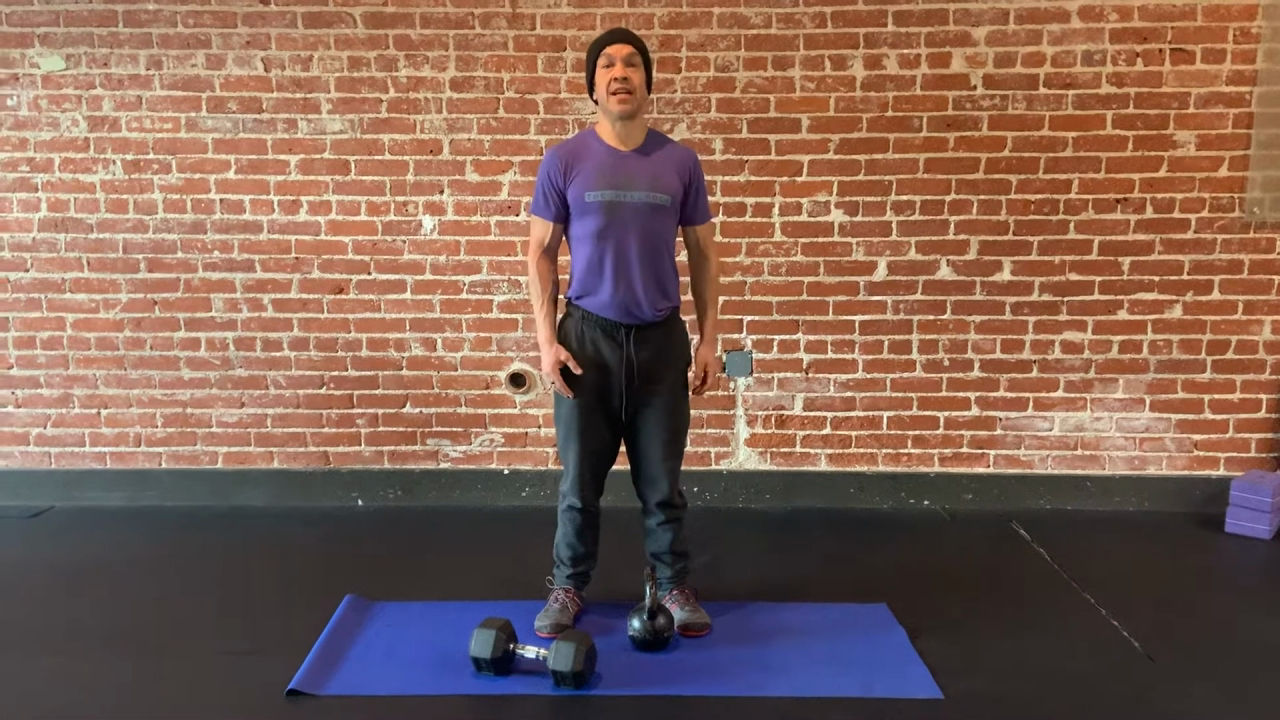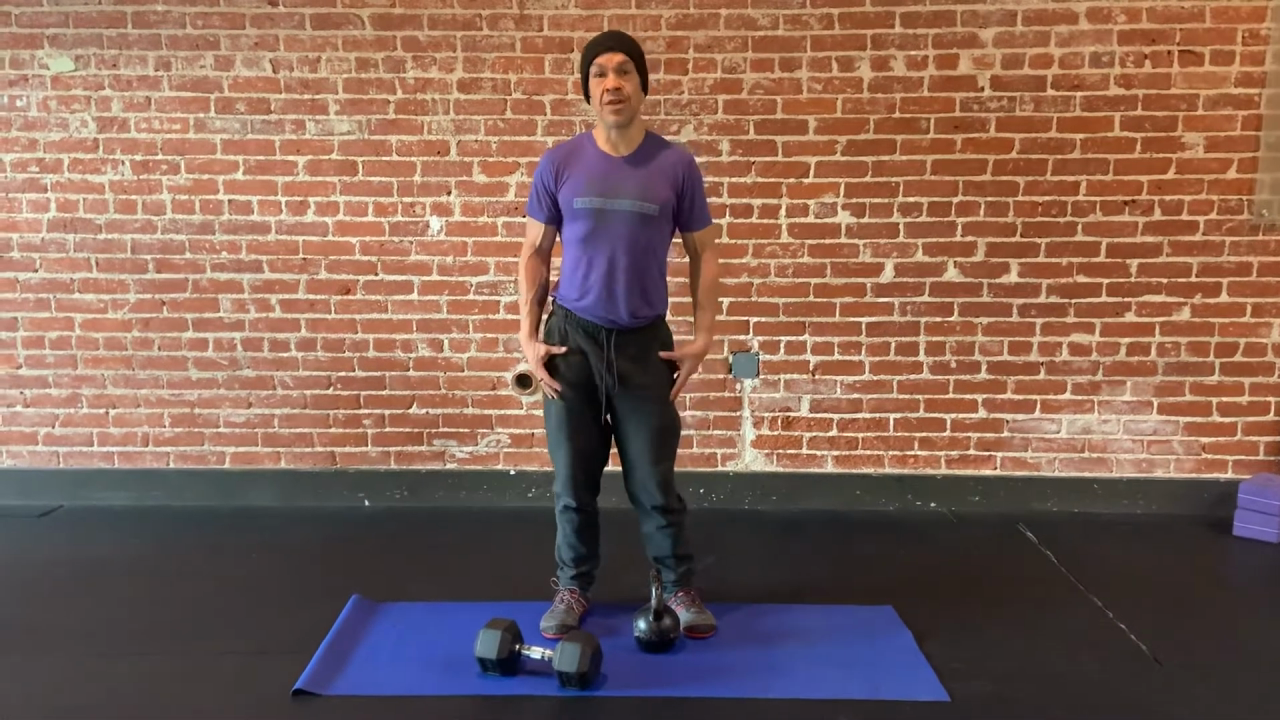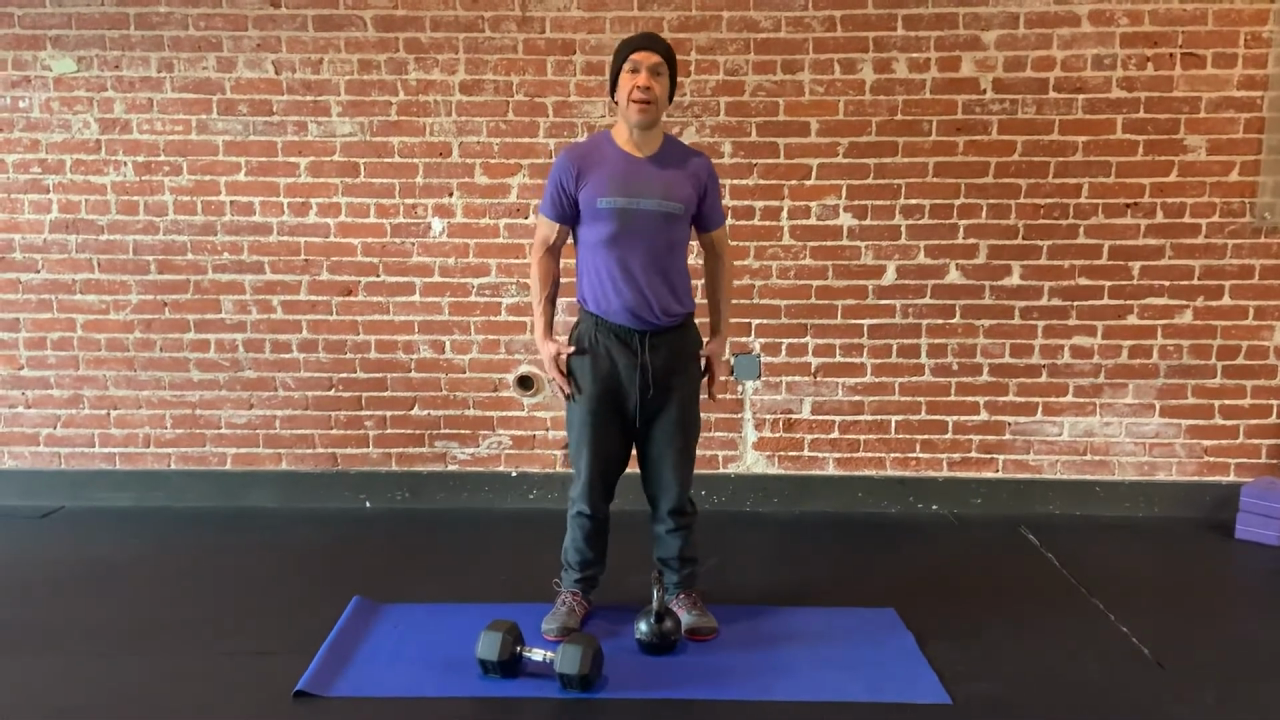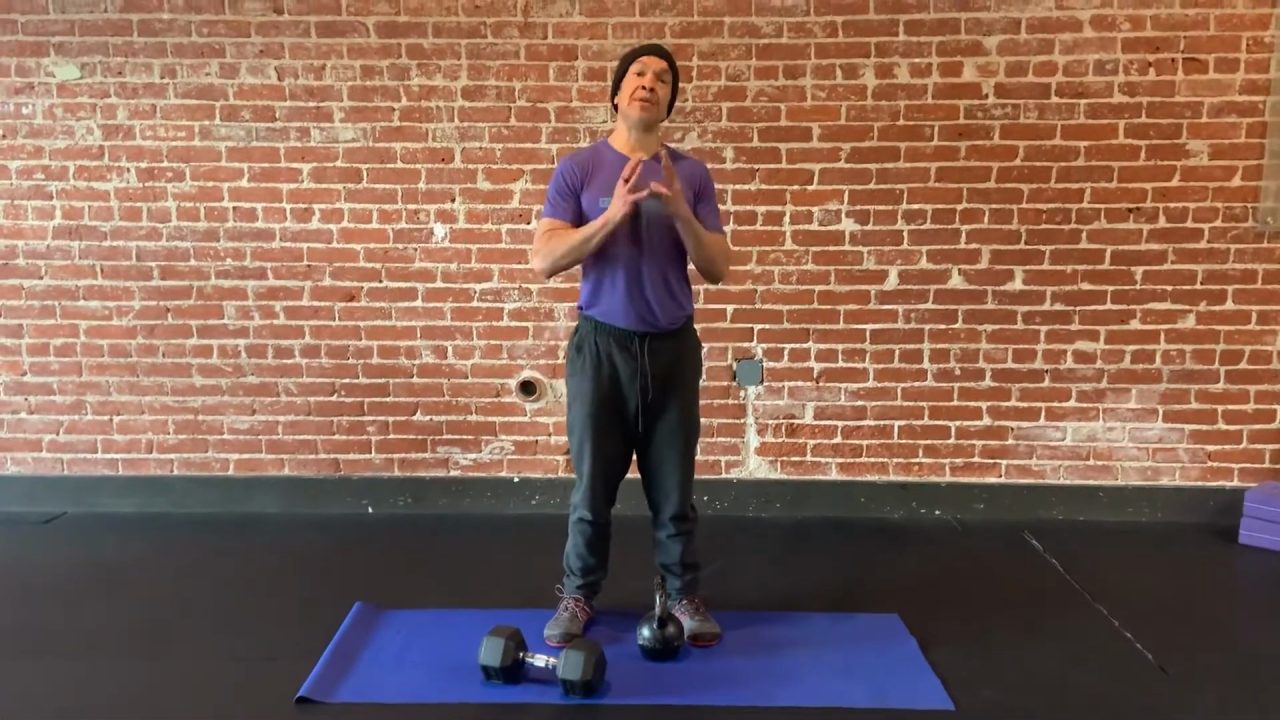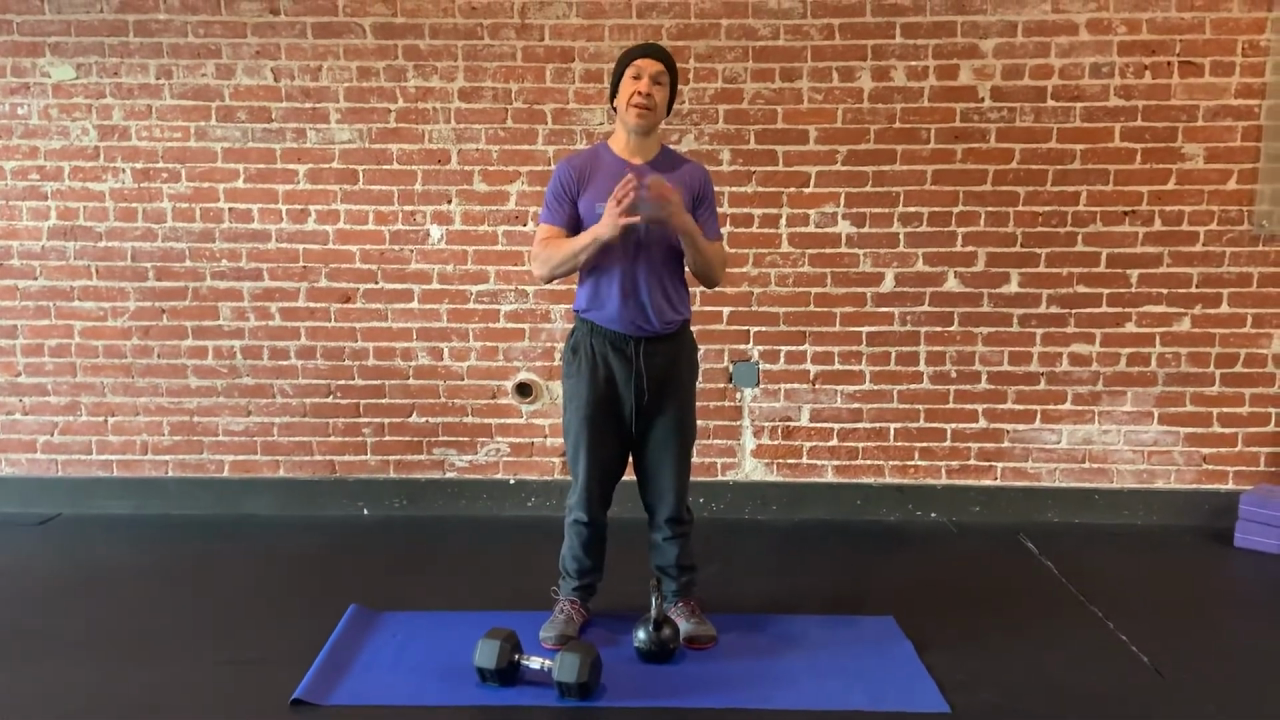
dt=1s
person 1, frame 1
left shoulder: (680, 161)
right shoulder: (564, 161)
left elbow: (702, 252)
right elbow: (541, 252)
left wrist: (708, 339)
right wrist: (547, 340)
left hip: (660, 338)
right hip: (587, 336)
left knee: (661, 479)
right knee: (579, 477)
left ankle: (674, 585)
right ankle: (568, 587)
person 1, frame 2
left shoulder: (676, 165)
right shoulder: (559, 164)
left elbow: (703, 253)
right elbow: (535, 252)
left wrist: (701, 338)
right wrist: (528, 335)
left hip: (644, 342)
right hip: (572, 338)
left knee: (654, 481)
right knee: (573, 479)
left ankle: (679, 587)
right ankle: (574, 587)
person 1, frame 3
left shoulder: (695, 169)
right shoulder: (577, 162)
left elbow: (717, 254)
right elbow: (545, 248)
left wrist: (719, 337)
right wrist: (543, 334)
left hip: (673, 345)
right hip: (599, 342)
left knee: (672, 483)
right knee: (591, 481)
left ankle: (681, 590)
right ankle: (576, 590)
person 1, frame 4
left shoulder: (692, 174)
right shoulder: (577, 168)
left elbow: (717, 268)
right elbow: (543, 259)
left wrist: (678, 210)
right wrist: (613, 214)
left hip: (672, 346)
right hip: (601, 344)
left knee: (673, 485)
right knee: (593, 483)
left ankle: (684, 595)
right ankle: (578, 595)
person 1, frame 5
left shoulder: (692, 177)
right shoulder: (575, 171)
left elbow: (714, 273)
right elbow: (543, 264)
left wrist: (681, 223)
right wrist: (604, 229)
left hip: (668, 350)
right hip: (597, 347)
left knee: (669, 488)
right knee: (588, 486)
left ankle: (679, 597)
right ankle: (574, 597)
